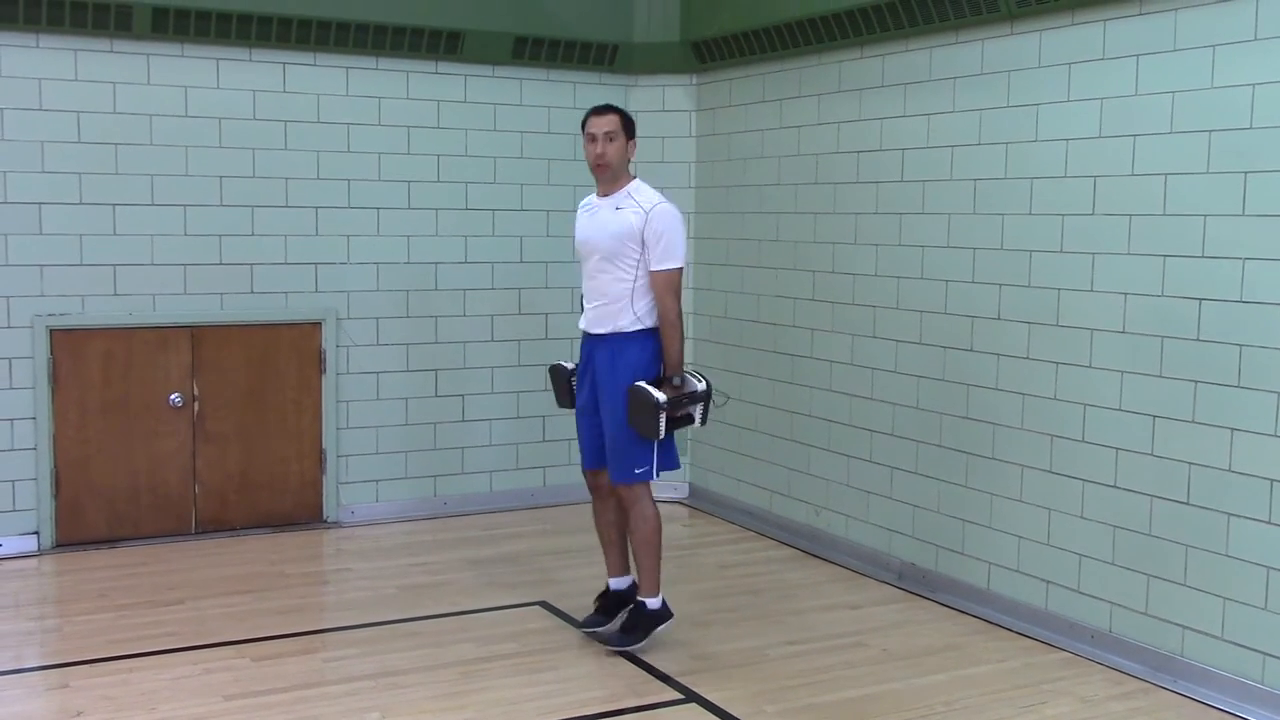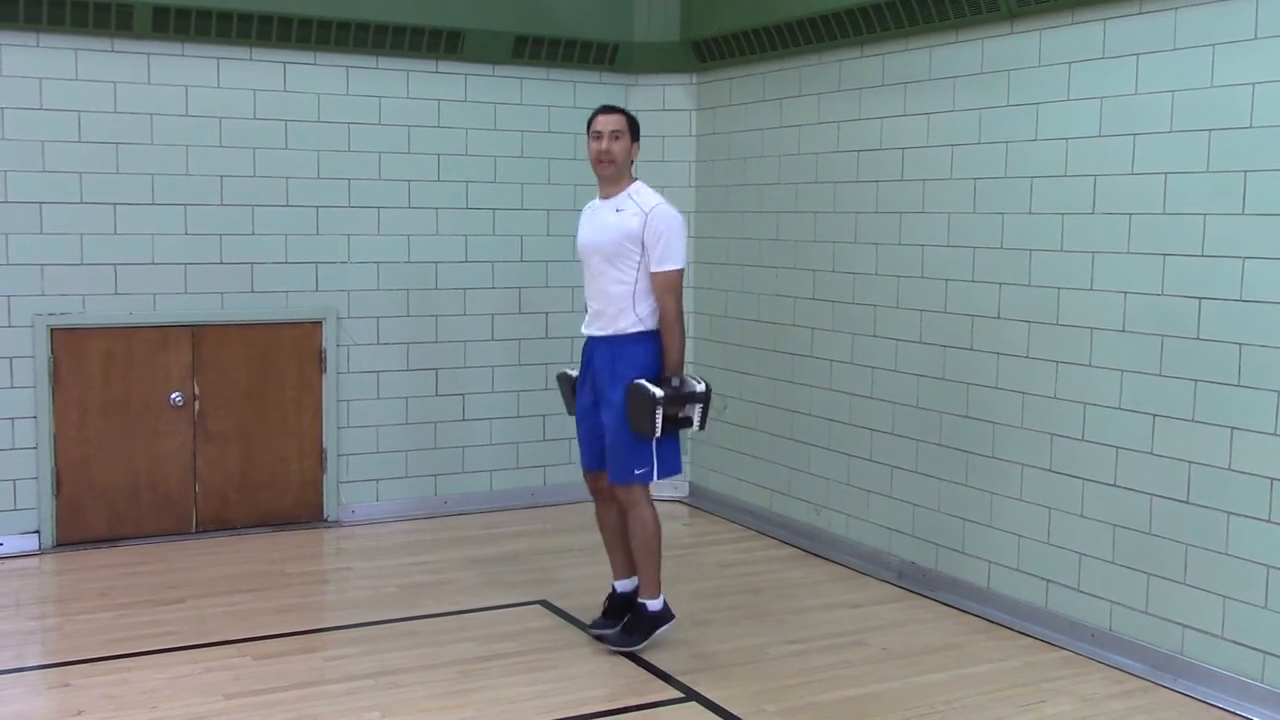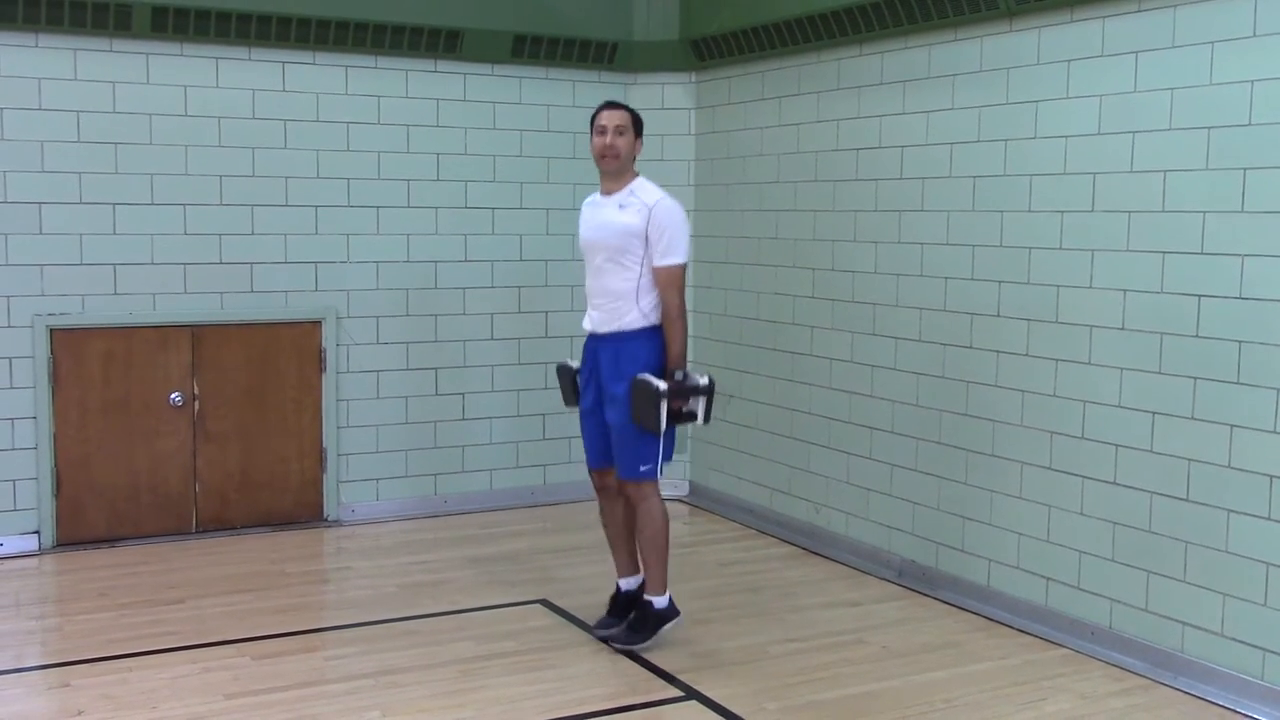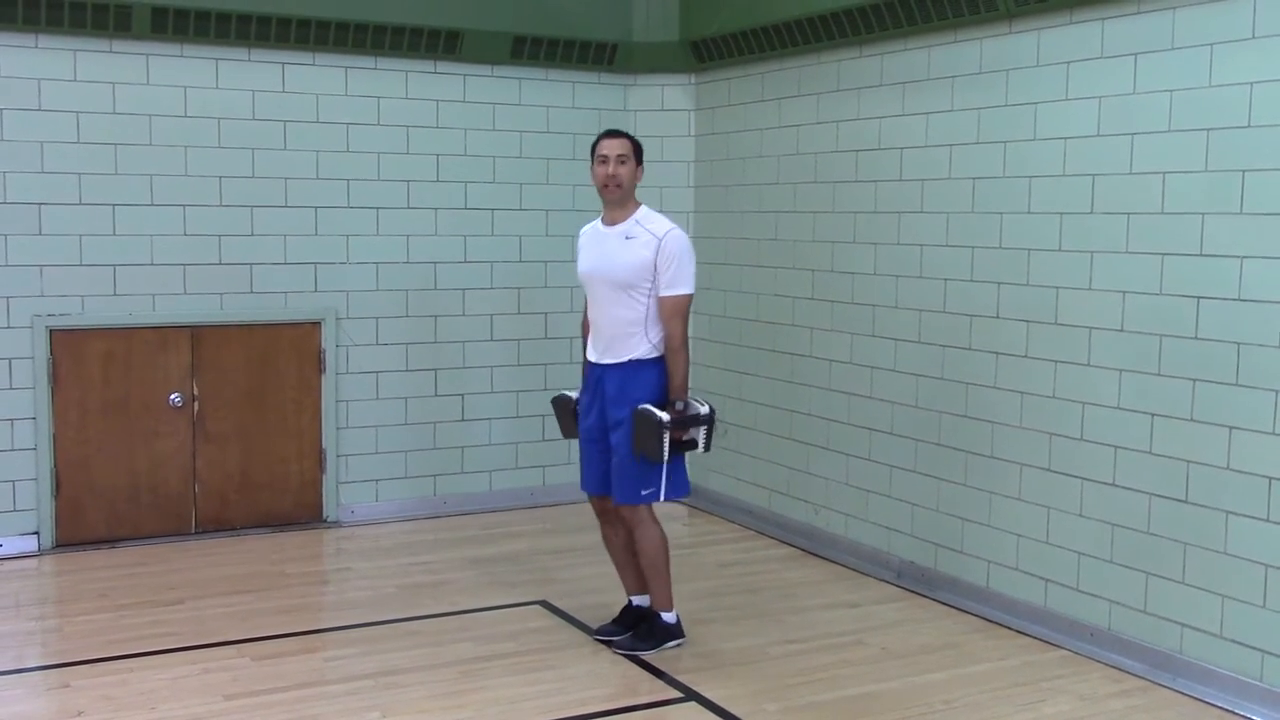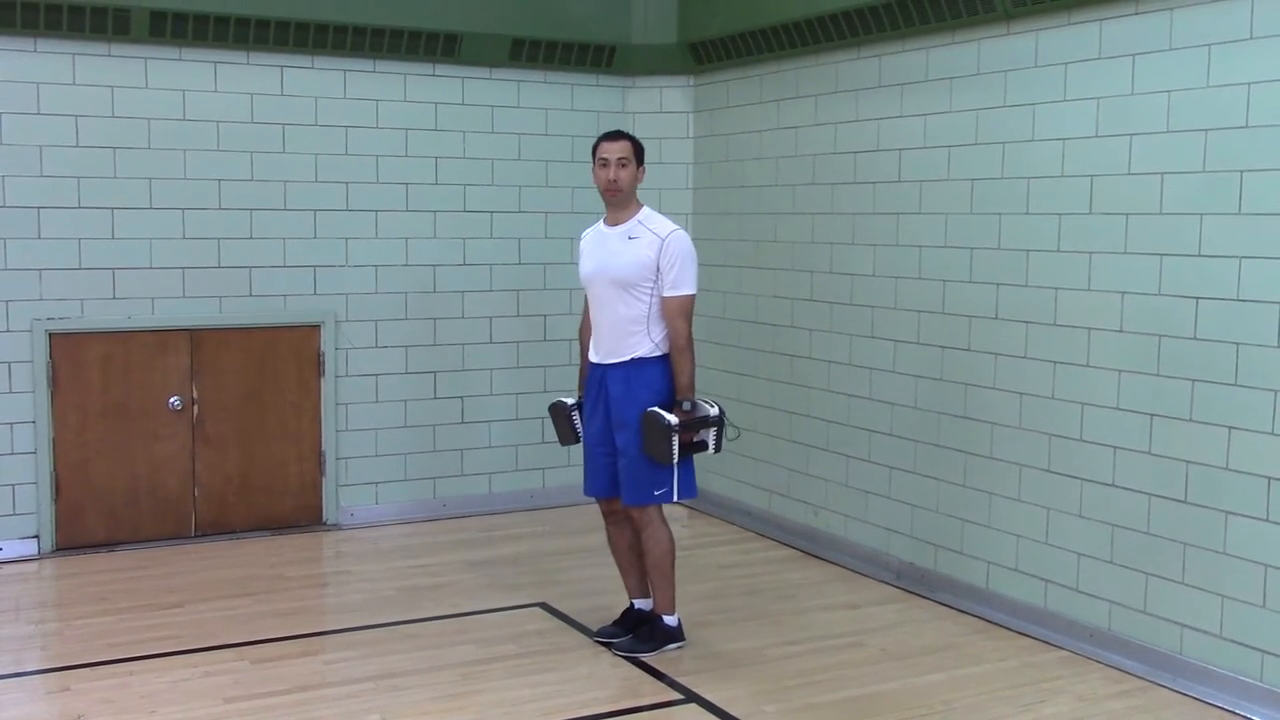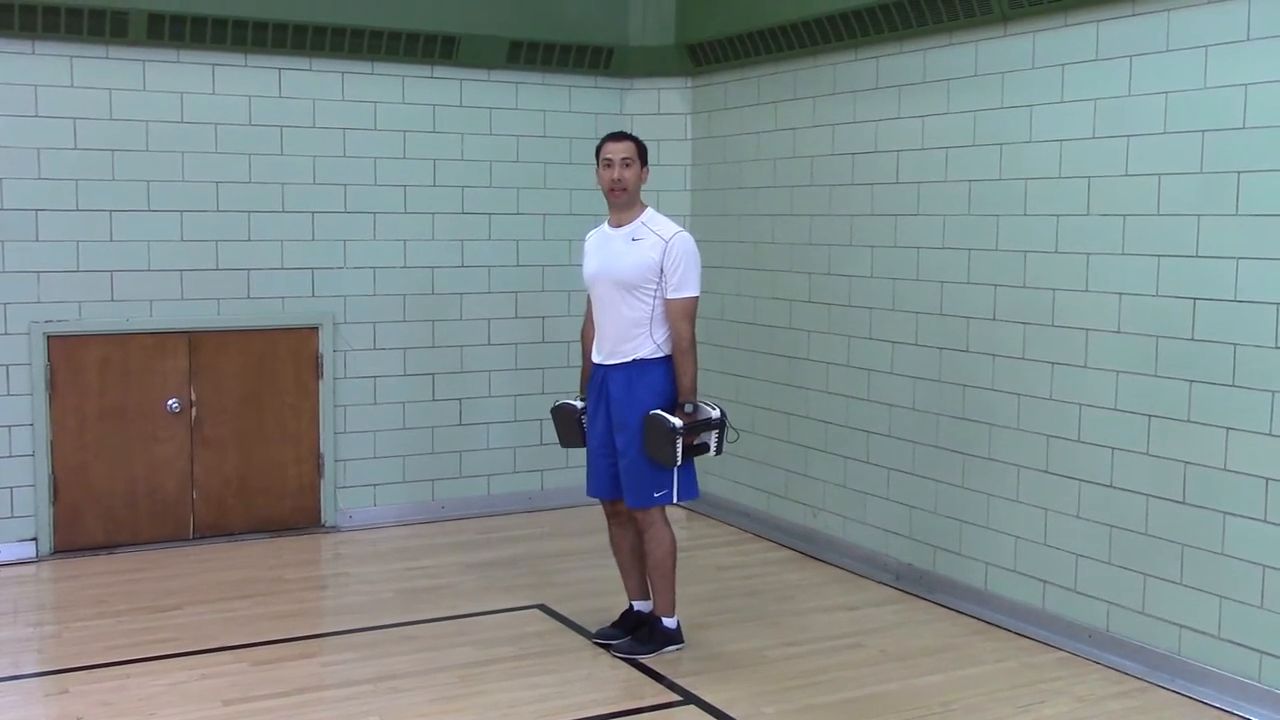
dt=0.4s
person 1, frame 1
left shoulder: (653, 211)
right shoulder: (586, 209)
left elbow: (668, 302)
left wrist: (673, 379)
left hip: (633, 352)
right hip: (594, 351)
left knee: (631, 484)
right knee: (598, 479)
left ankle: (650, 603)
right ankle: (618, 588)
person 1, frame 2
left shoulder: (654, 211)
right shoulder: (590, 212)
left elbow: (669, 304)
left wrist: (671, 380)
left hip: (635, 356)
right hip: (595, 354)
left knee: (629, 488)
right knee: (600, 482)
left ankle: (652, 605)
right ankle: (624, 591)
person 1, frame 3
left shoulder: (657, 206)
right shoulder: (590, 207)
left elbow: (672, 298)
left wrist: (674, 372)
left hip: (638, 351)
right hip: (596, 350)
left knee: (637, 482)
right knee: (605, 478)
left ankle: (658, 601)
right ankle: (628, 589)
person 1, frame 4
left shoulder: (664, 237)
right shoulder: (587, 237)
left elbow: (676, 330)
left wrist: (677, 402)
right wrist: (587, 382)
left hip: (641, 381)
right hip: (600, 380)
left knee: (633, 506)
right knee: (604, 503)
left ankle: (666, 619)
right ankle: (639, 604)
person 1, frame 5
left shoulder: (666, 238)
right shoulder: (589, 239)
left elbow: (680, 330)
left wrist: (684, 403)
right wrist: (583, 388)
left hip: (645, 380)
right hip: (601, 381)
left knee: (643, 508)
right knee: (611, 505)
left ankle: (667, 622)
right ankle: (640, 608)
person 1, frame 6
left shoulder: (670, 240)
right shoulder: (594, 241)
left elbow: (683, 331)
left wrist: (687, 405)
right wrist: (585, 389)
left hip: (647, 381)
right hip: (604, 381)
left knee: (647, 509)
right knee: (615, 507)
left ankle: (666, 624)
right ankle: (638, 610)
